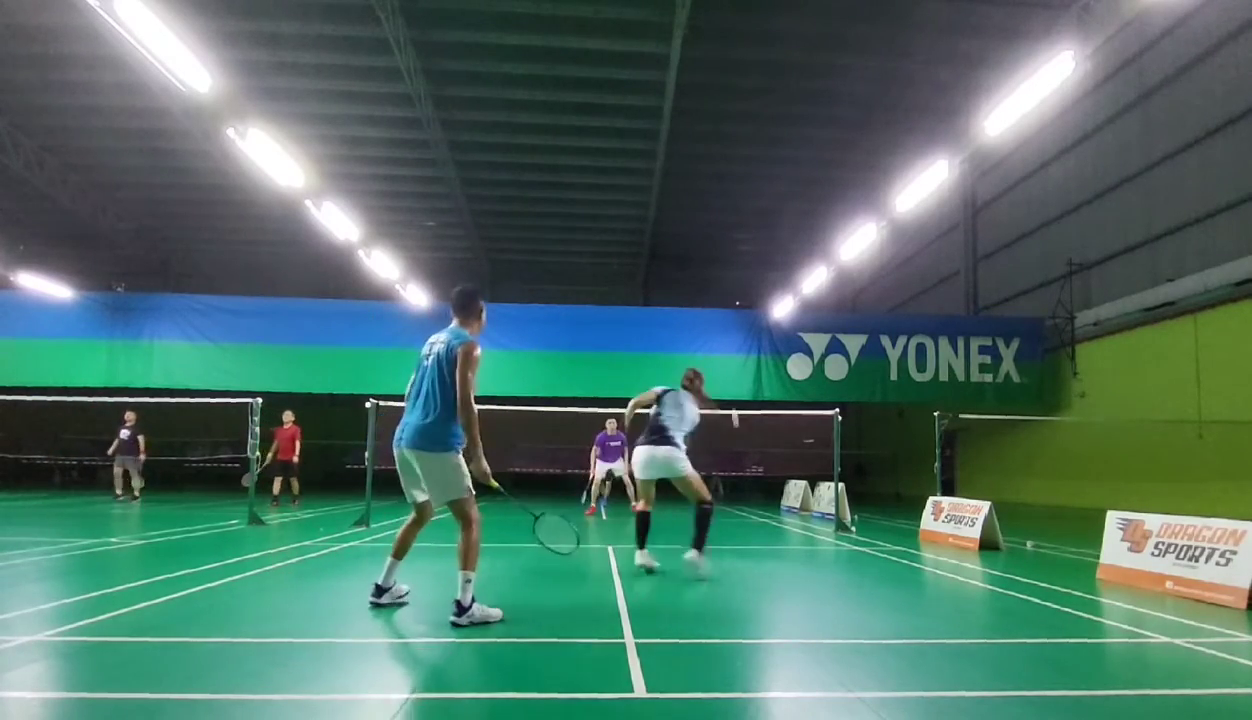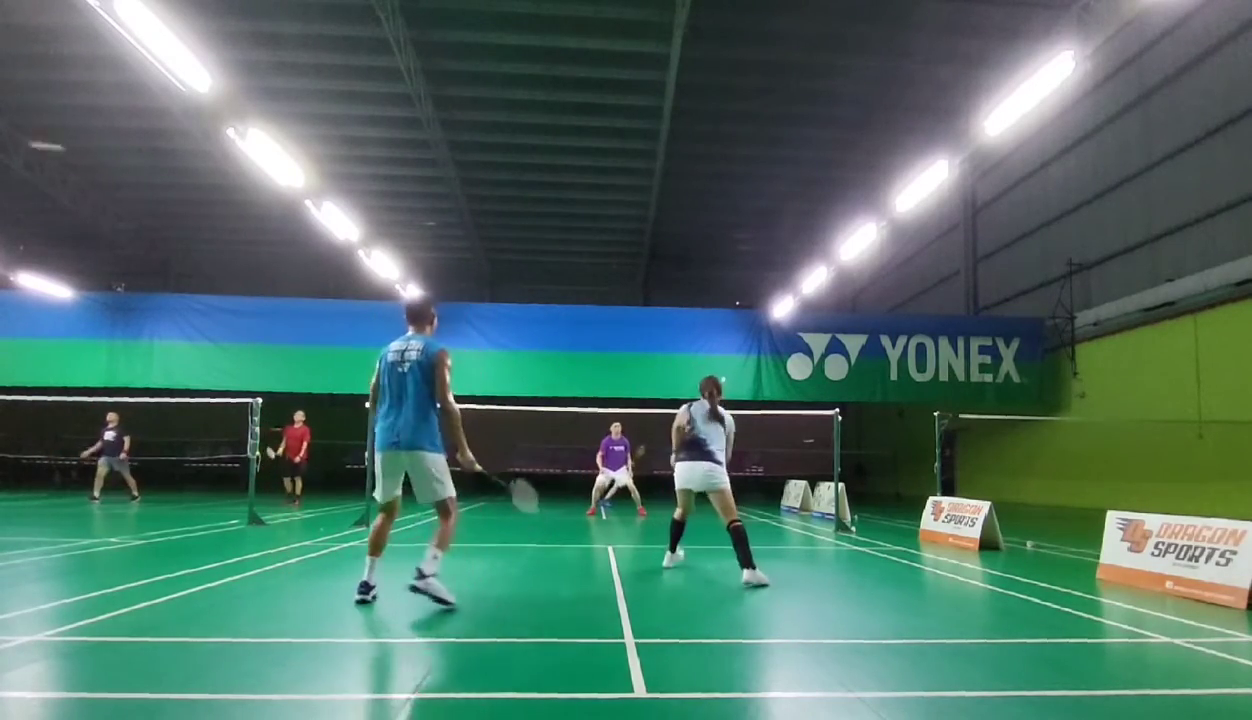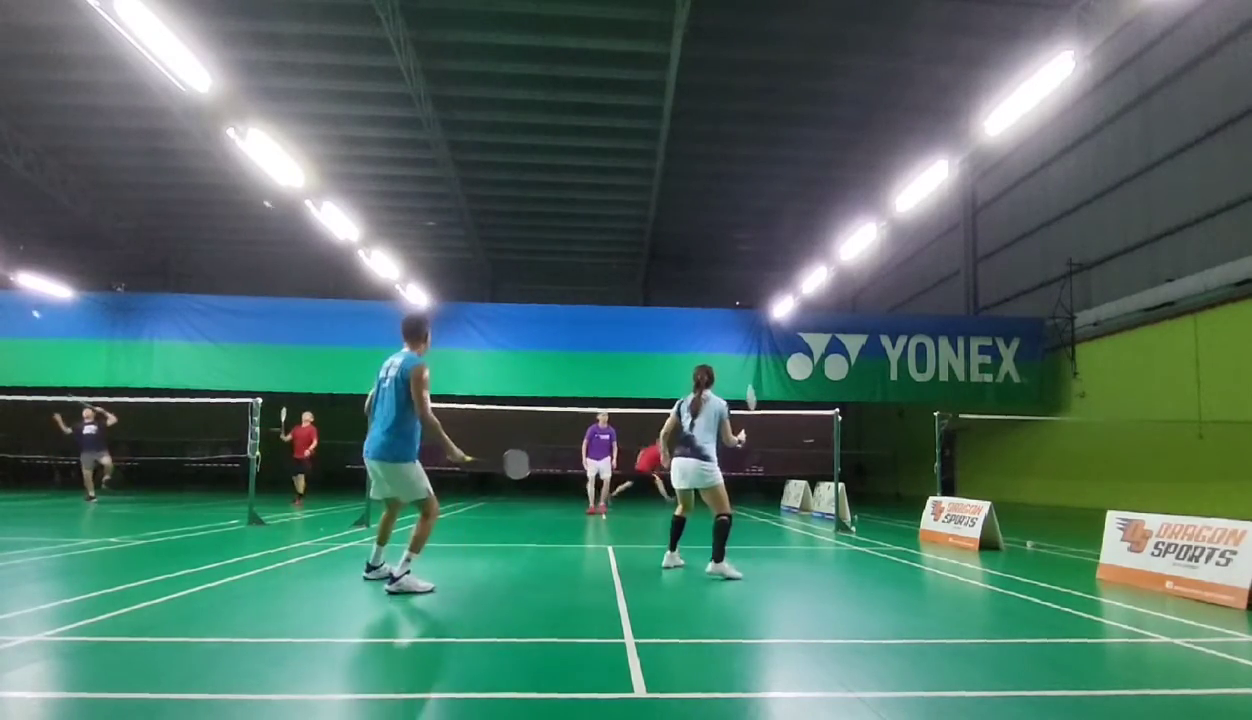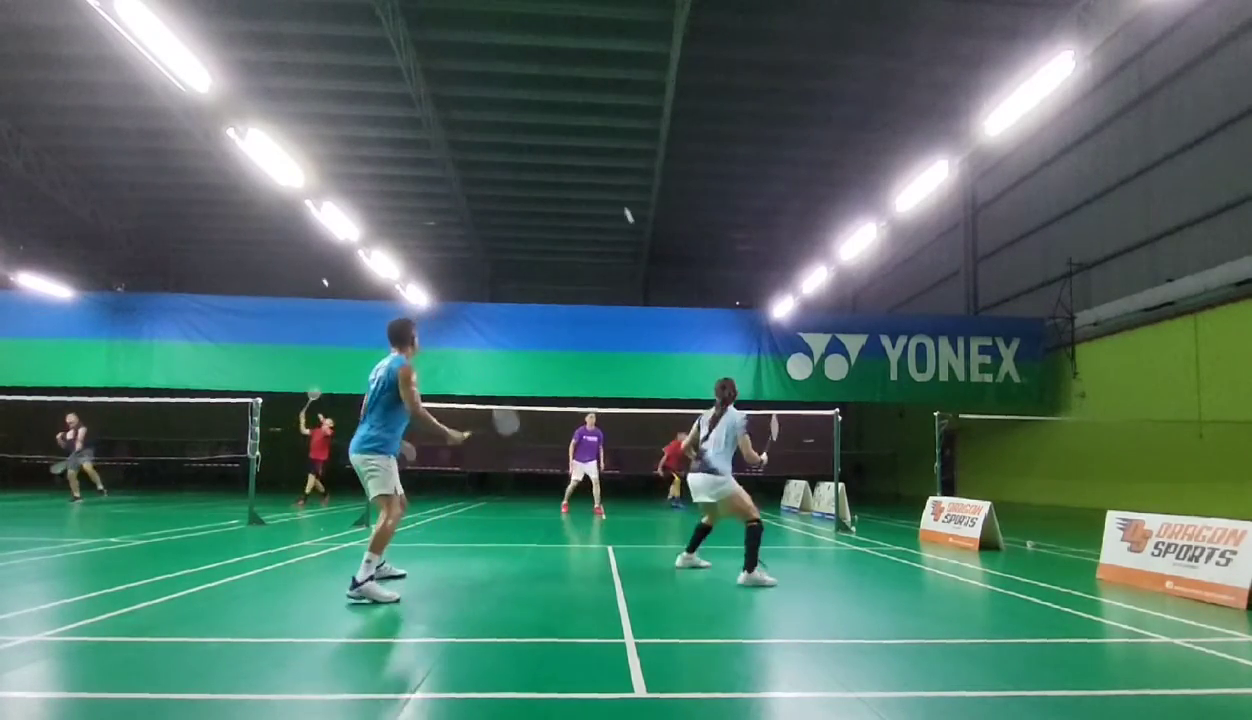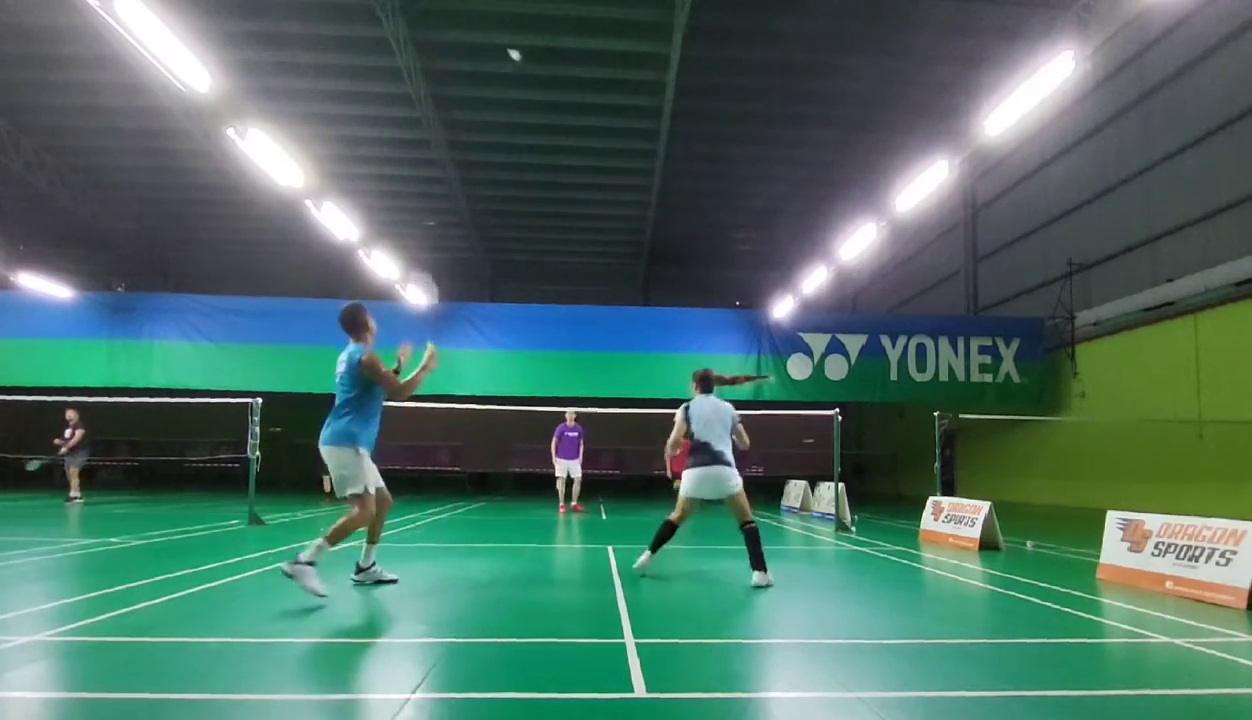
dt=0.4s
person 1, frame 1
left shoulder: (433, 341)
right shoulder: (467, 346)
right elbow: (464, 403)
right wrist: (478, 457)
left hip: (405, 439)
right hip: (435, 444)
left knee: (422, 513)
right knee: (470, 519)
left ankle: (384, 586)
right ankle: (465, 605)
person 1, frame 2
left shoulder: (388, 351)
right shoulder: (438, 353)
left elbow: (374, 401)
right elbow: (446, 404)
right wrist: (463, 448)
left hip: (386, 441)
right hip: (422, 443)
left knee: (388, 512)
right knee: (448, 511)
left ankle: (367, 583)
right ankle: (427, 573)
person 1, frame 3
left shoulder: (389, 364)
right shoulder: (417, 367)
left elbow: (369, 407)
right elbow: (424, 415)
right wrist: (450, 448)
left hip: (373, 450)
right hip: (397, 453)
left knee: (394, 507)
right knee: (430, 511)
left ankle: (375, 565)
right ankle: (401, 575)
person 1, frame 4
left shoulder: (380, 367)
right shoulder: (404, 368)
right elbow: (415, 409)
left wrist: (396, 440)
right wrist: (448, 433)
left hip: (362, 447)
right hip: (377, 450)
left knee: (395, 505)
right knee: (391, 513)
left ankle: (377, 564)
right ankle: (362, 580)
person 1, frame 5
left shoulder: (351, 356)
right shoulder: (366, 356)
left elbow: (380, 392)
right elbow: (400, 392)
left wrist: (399, 366)
right wrist: (426, 366)
left hip: (349, 442)
right hip: (346, 443)
left knee: (383, 502)
right knee: (364, 511)
left ankle: (367, 566)
right ankle: (304, 561)
person 2, frame 1
left shoulder: (665, 392)
right shoulder: (695, 412)
left elbow: (635, 403)
left wrist: (627, 422)
left hip: (644, 452)
right hip: (671, 454)
left knee: (645, 503)
right knee: (705, 501)
left ankle: (642, 553)
right ankle: (697, 553)
person 2, frame 2
left shoulder: (690, 407)
right shoulder: (727, 417)
left elbow: (679, 425)
right elbow: (728, 455)
left wrist: (676, 451)
left hip: (685, 465)
right hip: (712, 468)
left knee: (682, 510)
right knee: (733, 520)
left ankle: (671, 555)
right ankle: (749, 570)
person 2, frame 3
left shoulder: (682, 403)
right shoulder: (720, 404)
left elbow: (665, 433)
right elbow: (729, 441)
left wrist: (664, 453)
right wrist: (740, 439)
left hip: (679, 461)
right hip: (704, 463)
left knee: (683, 507)
right knee: (724, 513)
left ankle: (671, 555)
right ankle: (717, 562)
person 2, frame 4
left shoulder: (704, 417)
right shoulder: (738, 418)
left elbow: (686, 447)
right elbow: (748, 455)
right wrist: (761, 460)
left hip: (695, 477)
right hip: (717, 477)
left knee: (712, 517)
right knee: (753, 518)
left ankle: (687, 556)
right ankle: (750, 572)
person 2, frame 5
left shoulder: (687, 409)
right shoulder: (727, 408)
left elbow: (675, 439)
right elbow: (744, 444)
left wrist: (669, 454)
right wrist: (734, 440)
left hip: (696, 471)
right hip: (723, 470)
left knee: (678, 515)
right knee: (747, 521)
left ankle: (648, 557)
right ankle: (760, 572)
